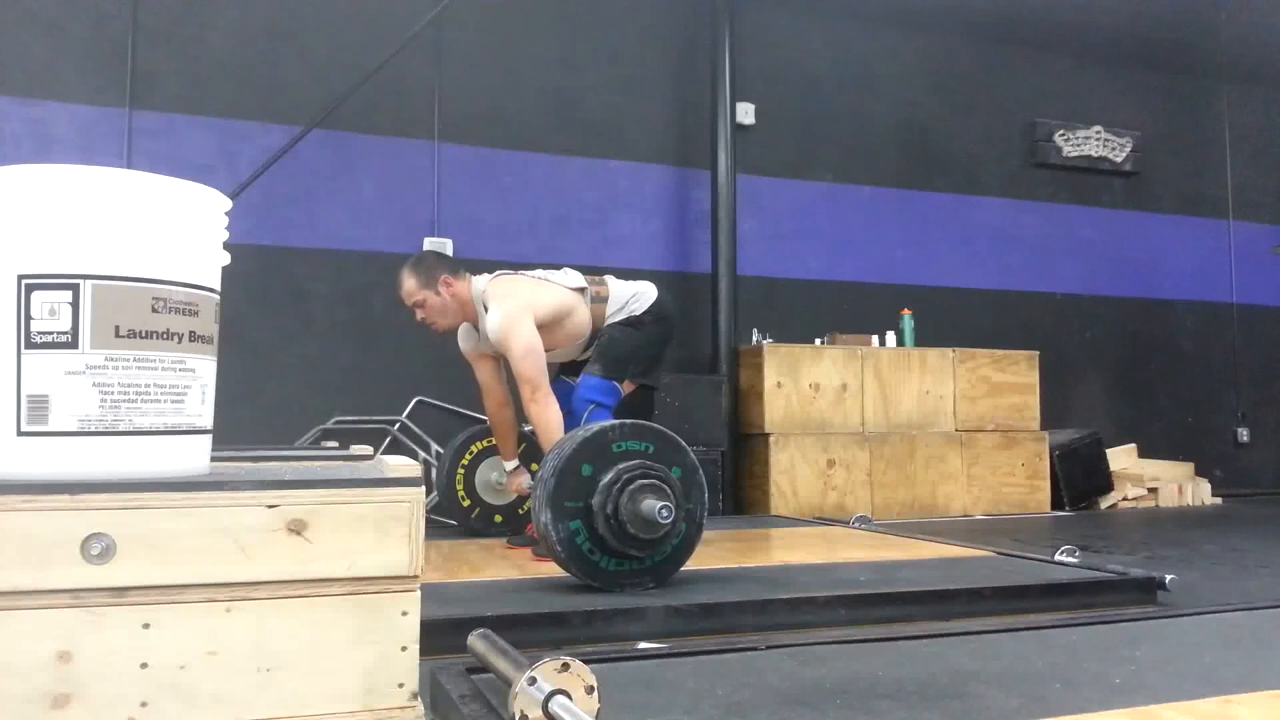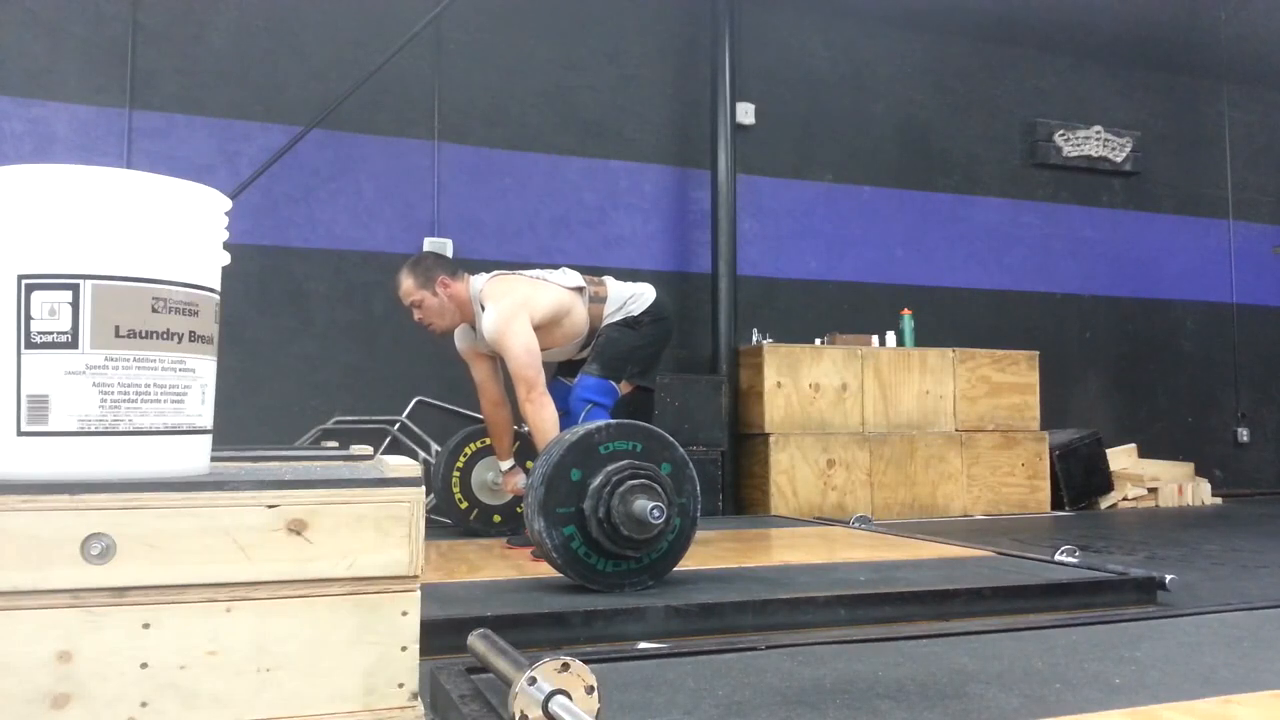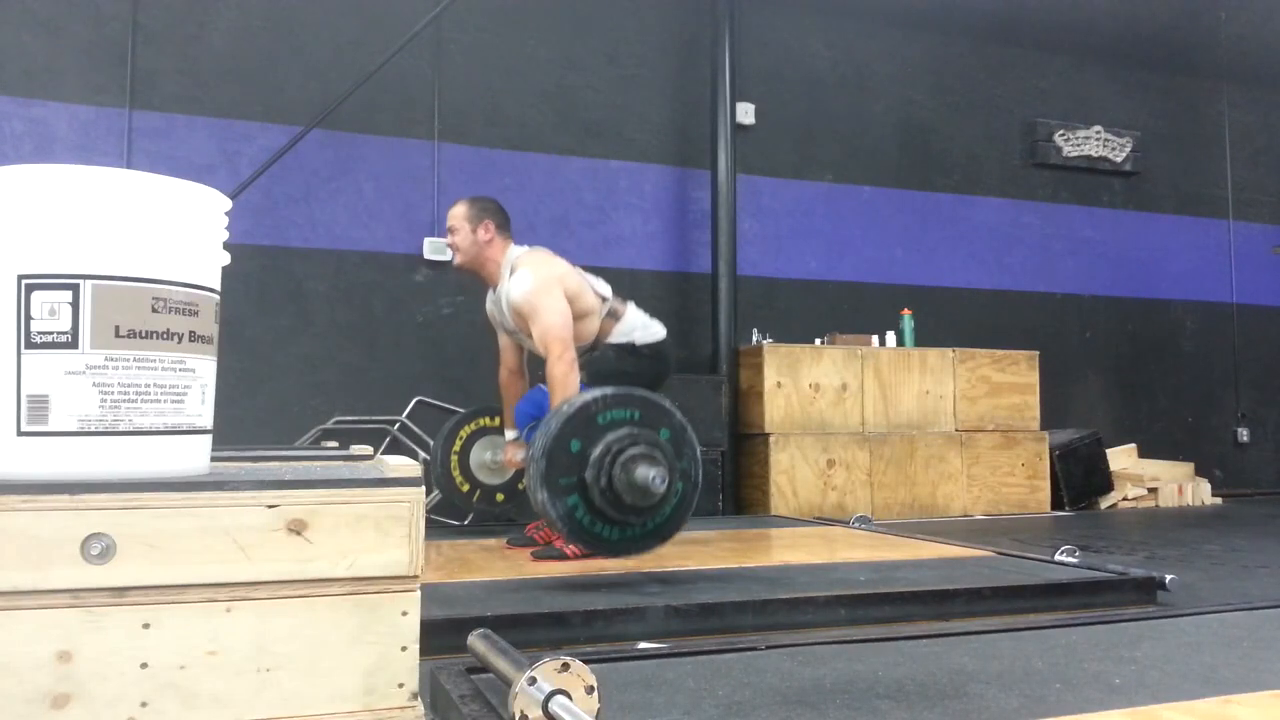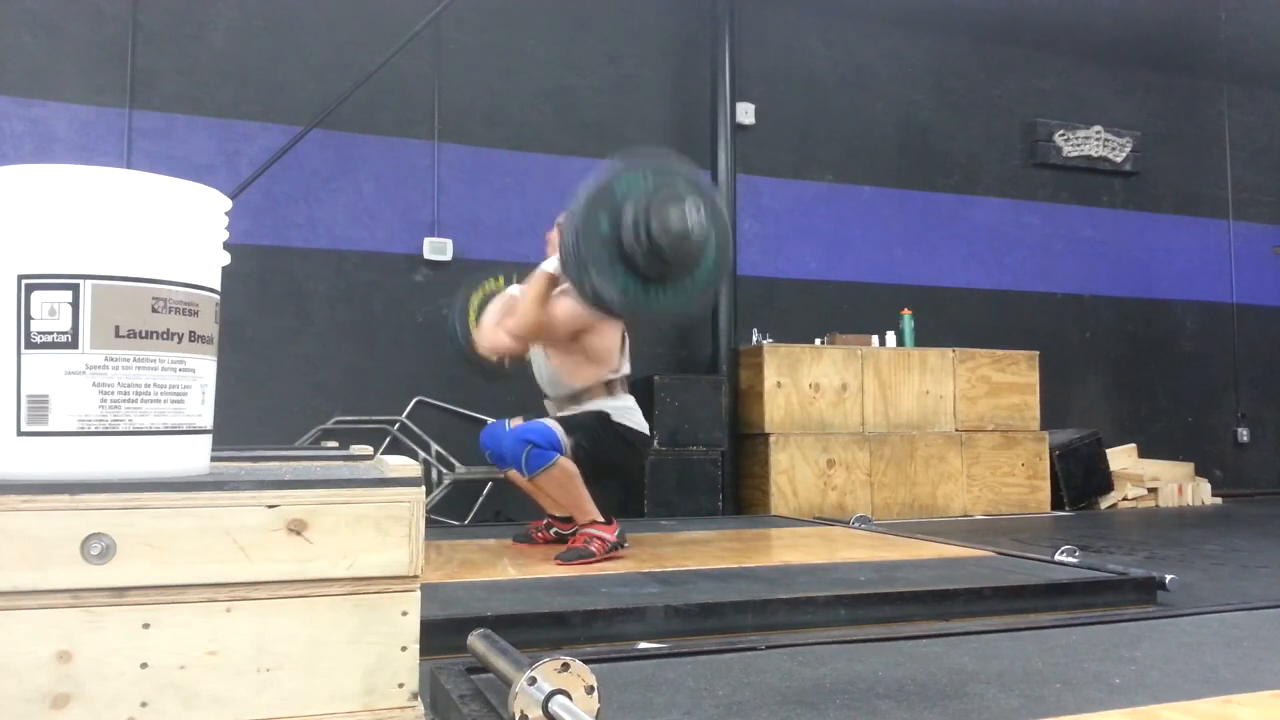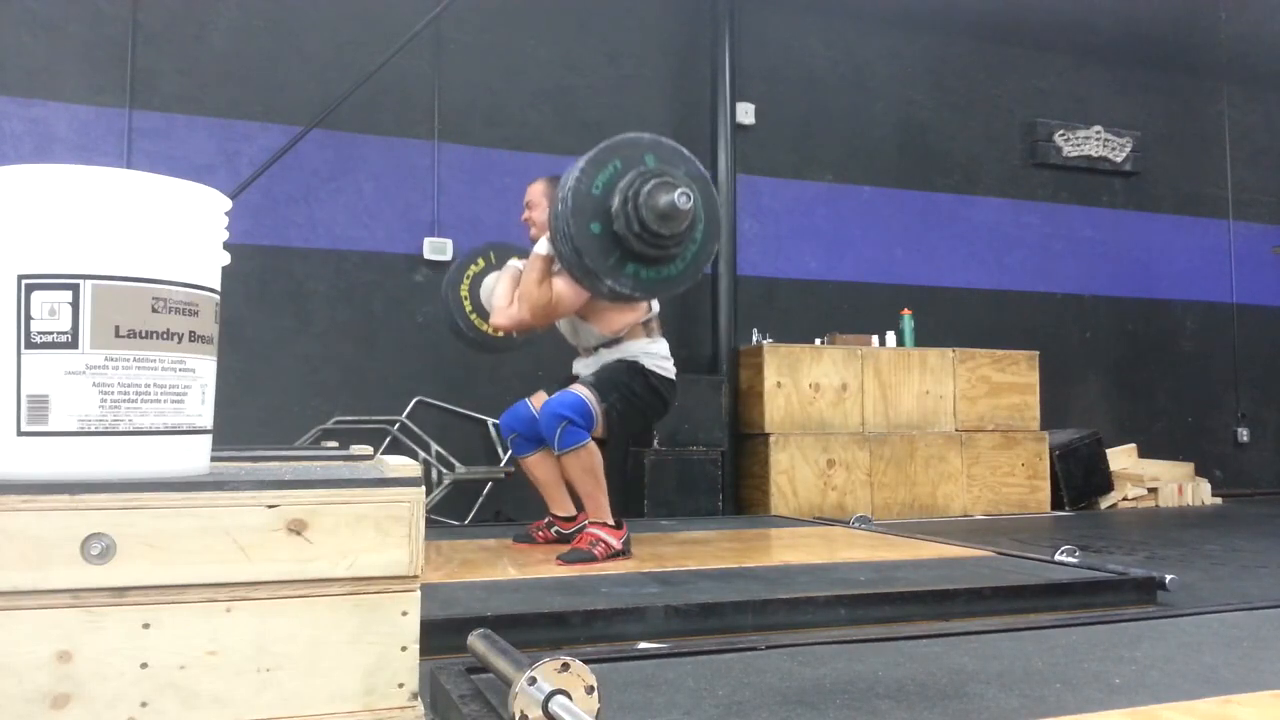
dt=1s
person 1, frame 1
left shoulder: (505, 312)
right shoulder: (471, 333)
left elbow: (537, 396)
right elbow: (497, 402)
right wrist: (513, 466)
left hip: (643, 315)
right hip: (606, 326)
left knee: (591, 401)
right knee: (562, 407)
person 1, frame 2
left shoulder: (500, 313)
right shoulder: (468, 333)
left elbow: (533, 397)
right elbow: (492, 401)
right wrist: (508, 466)
left hip: (640, 316)
right hip: (602, 326)
left knee: (589, 401)
right knee: (560, 409)
person 1, frame 3
left shoulder: (530, 280)
right shoulder: (497, 298)
left elbow: (562, 361)
right elbow: (511, 371)
right wrist: (513, 438)
left hip: (639, 346)
right hip: (603, 351)
right knee: (533, 413)
person 1, frame 4
left shoulder: (582, 296)
right shoulder: (554, 295)
left elbow: (519, 332)
right elbow: (487, 340)
left wrist: (549, 269)
right wrist: (512, 293)
left hip: (613, 431)
right hip: (581, 426)
left knee: (526, 440)
right knee: (494, 437)
left ankle: (600, 527)
right ankle: (565, 518)
person 1, frame 5
right shoulder: (557, 264)
left elbow: (535, 314)
right elbow: (502, 317)
left wrist: (543, 247)
right wrist: (514, 266)
left hip: (641, 371)
right hip: (601, 370)
left knee: (559, 415)
right knee: (516, 423)
left ankle: (607, 531)
right ankle: (566, 521)
